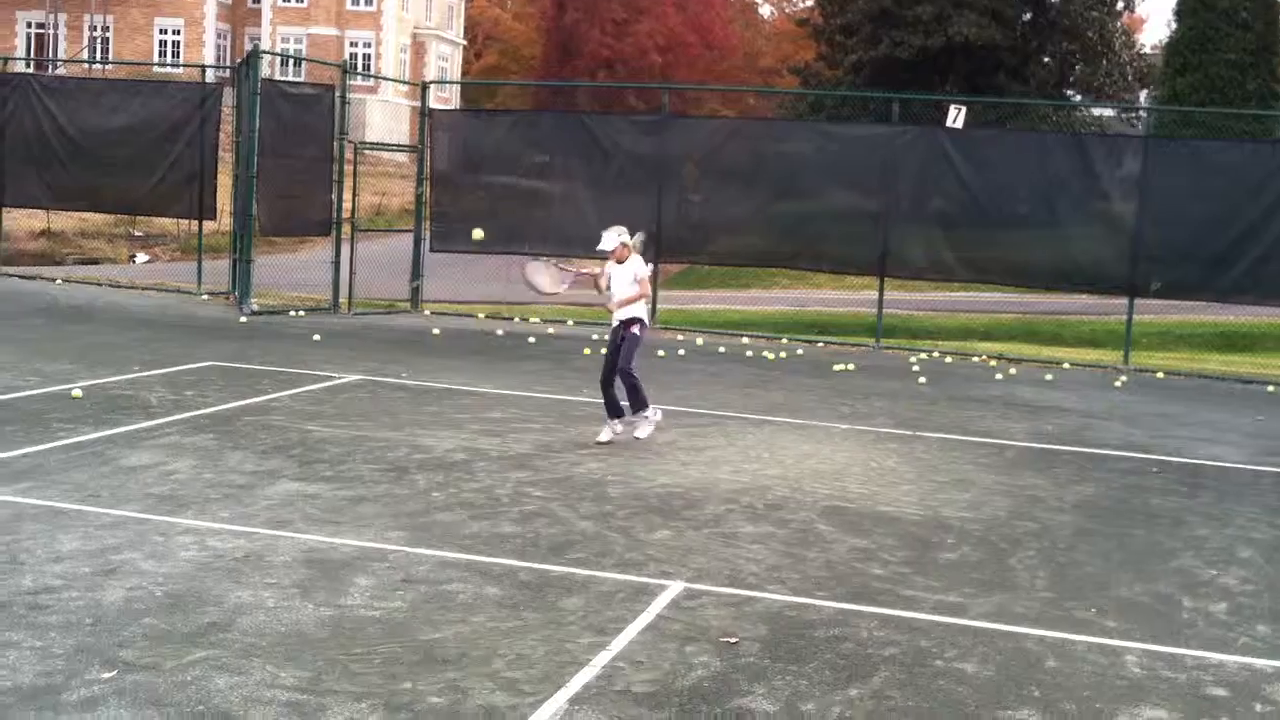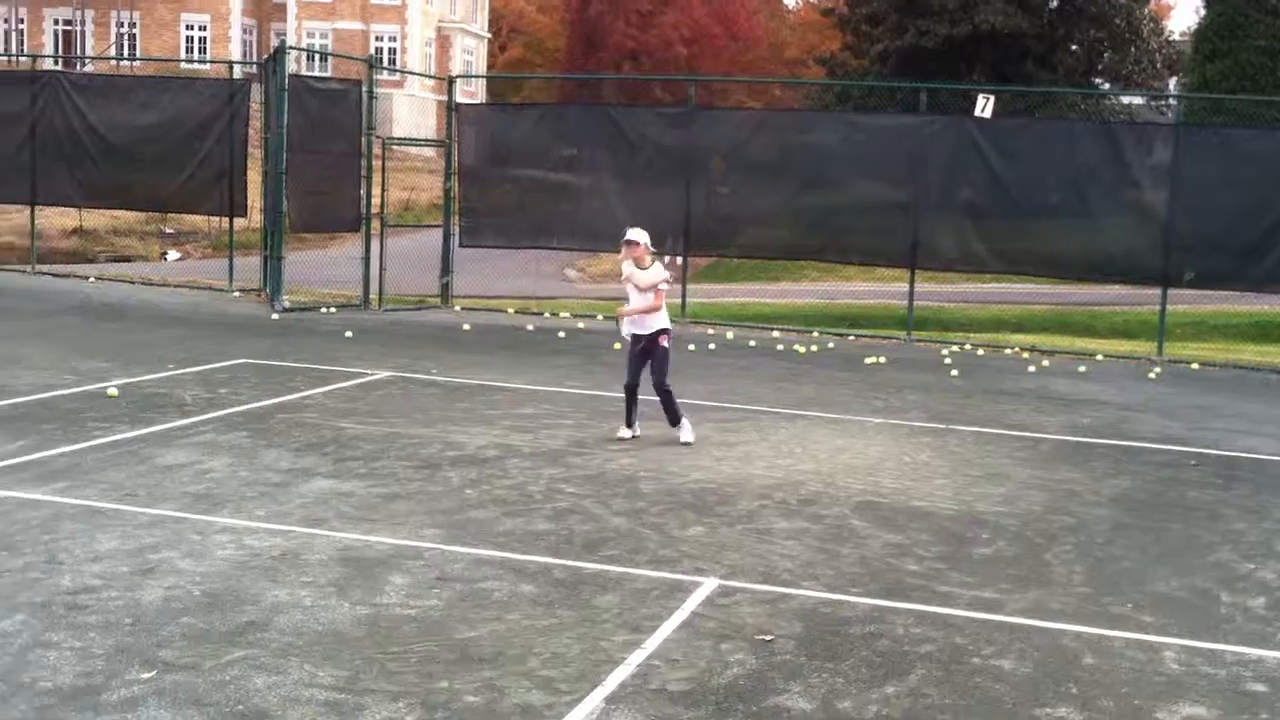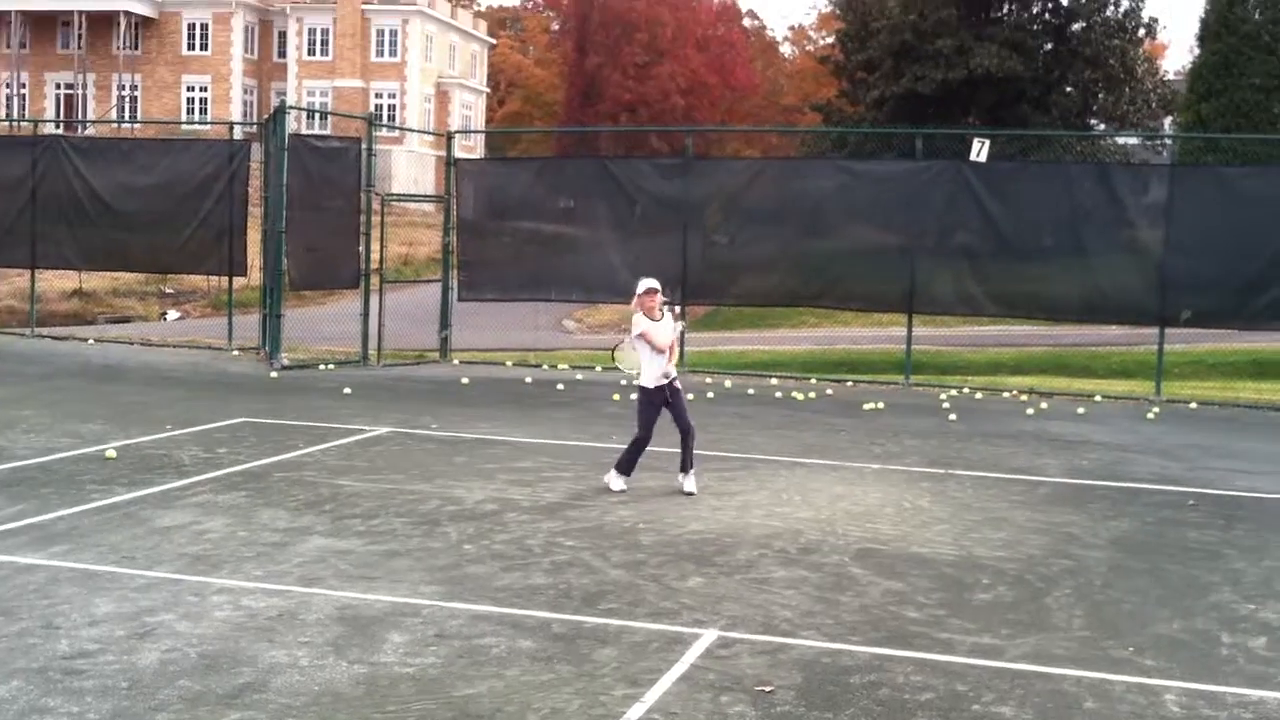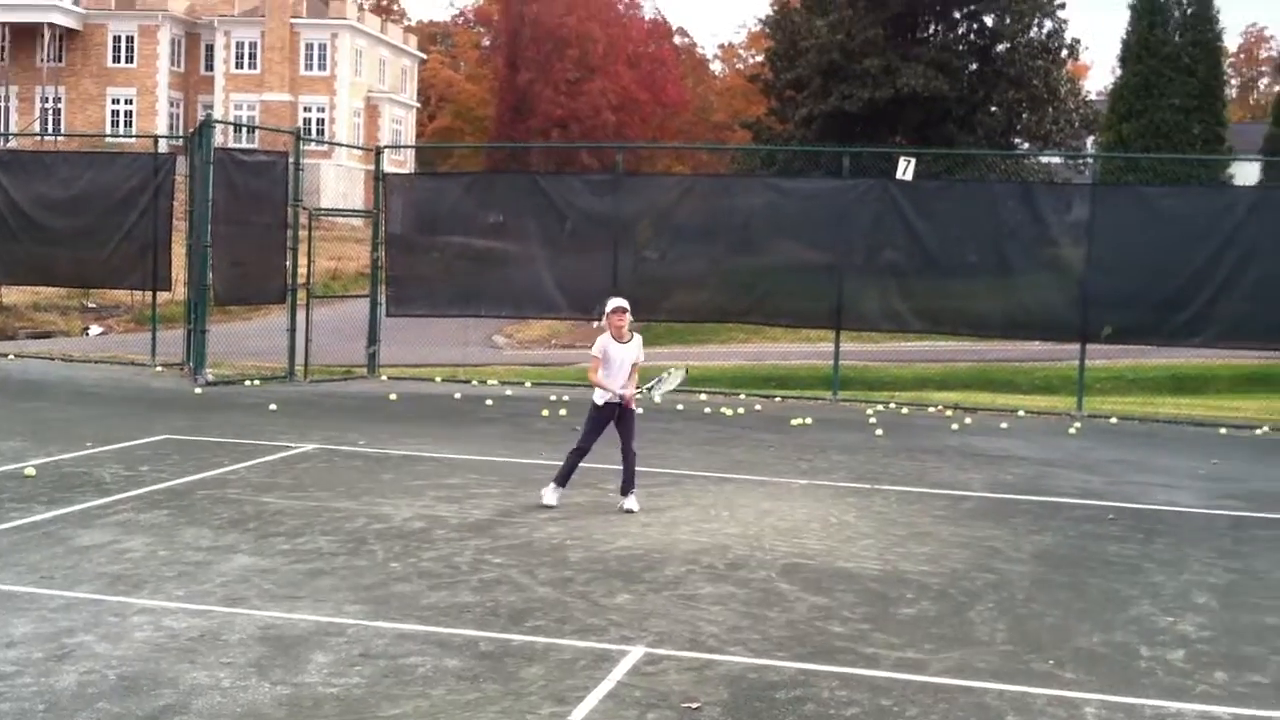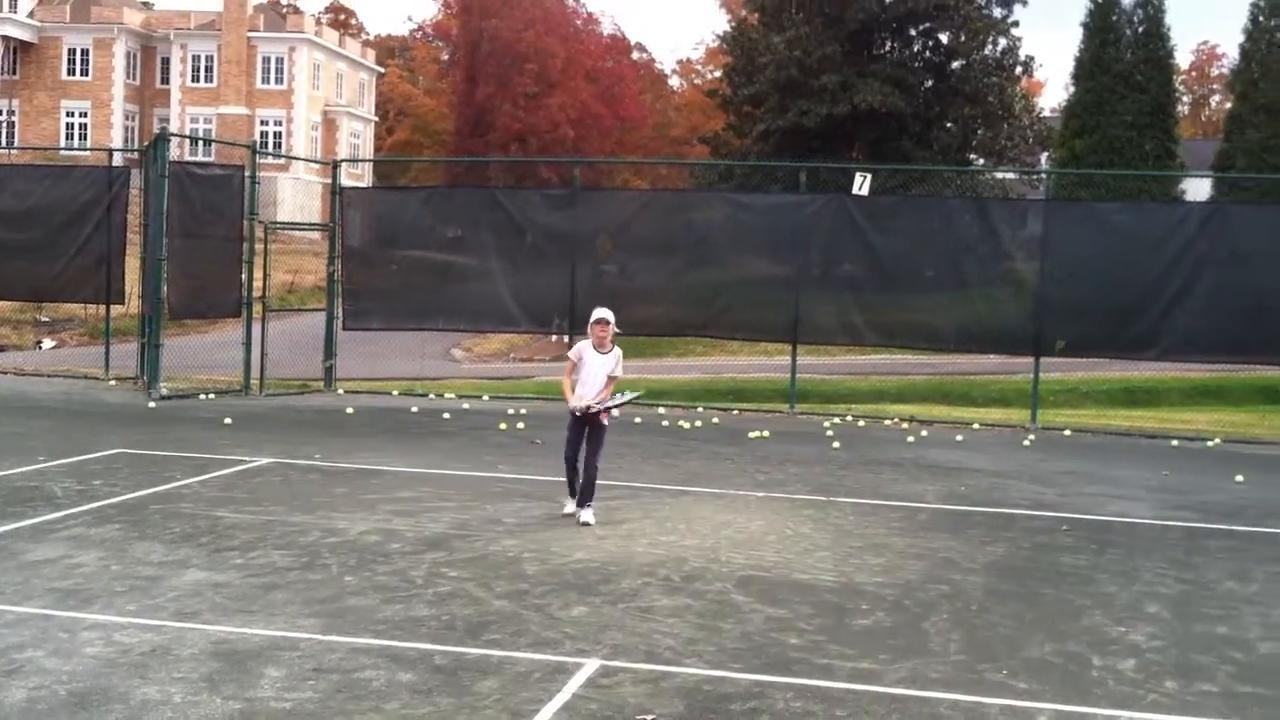
dt=0.3s
person 1, frame 1
left shoulder: (636, 261)
right shoulder: (610, 265)
left elbow: (645, 292)
right elbow: (603, 290)
left wrist: (619, 303)
right wrist: (596, 277)
left hip: (634, 322)
right hip: (618, 325)
left knee: (624, 368)
right knee: (606, 377)
left ankle: (646, 412)
right ankle: (615, 421)
person 1, frame 2
left shoulder: (658, 267)
right shoulder: (627, 267)
left elbow: (658, 303)
right elbow: (644, 285)
left wrist: (630, 311)
right wrist: (664, 278)
left hip: (659, 331)
right hip: (638, 333)
left knee: (661, 384)
right knee: (631, 383)
left ankle: (680, 424)
right ankle: (630, 425)
person 1, frame 3
left shoulder: (668, 317)
right shoulder: (638, 320)
left elbow: (674, 350)
right elbow: (661, 346)
left wrist: (670, 367)
right wrist: (676, 331)
left hip: (669, 381)
right hip: (648, 385)
left knee: (686, 427)
right knee: (643, 436)
left ankle: (687, 474)
right ankle: (618, 473)
person 1, frame 4
left shoulder: (637, 340)
right shoulder: (603, 341)
left elbow: (634, 372)
right elbow: (593, 376)
left wrist: (630, 393)
right wrist: (616, 392)
left hip: (624, 401)
right hip: (602, 401)
left knee: (628, 449)
right knee: (582, 447)
left ankle: (628, 494)
right ankle: (555, 487)
person 1, frame 5
left shoulder: (616, 353)
right shoulder: (581, 347)
left elbow: (610, 387)
right elbow: (566, 376)
left wrist: (592, 404)
right wrist: (570, 400)
left hip: (599, 411)
right hip: (578, 410)
left knee: (591, 461)
right knee: (570, 456)
left ankle: (585, 506)
right ankle: (574, 497)
